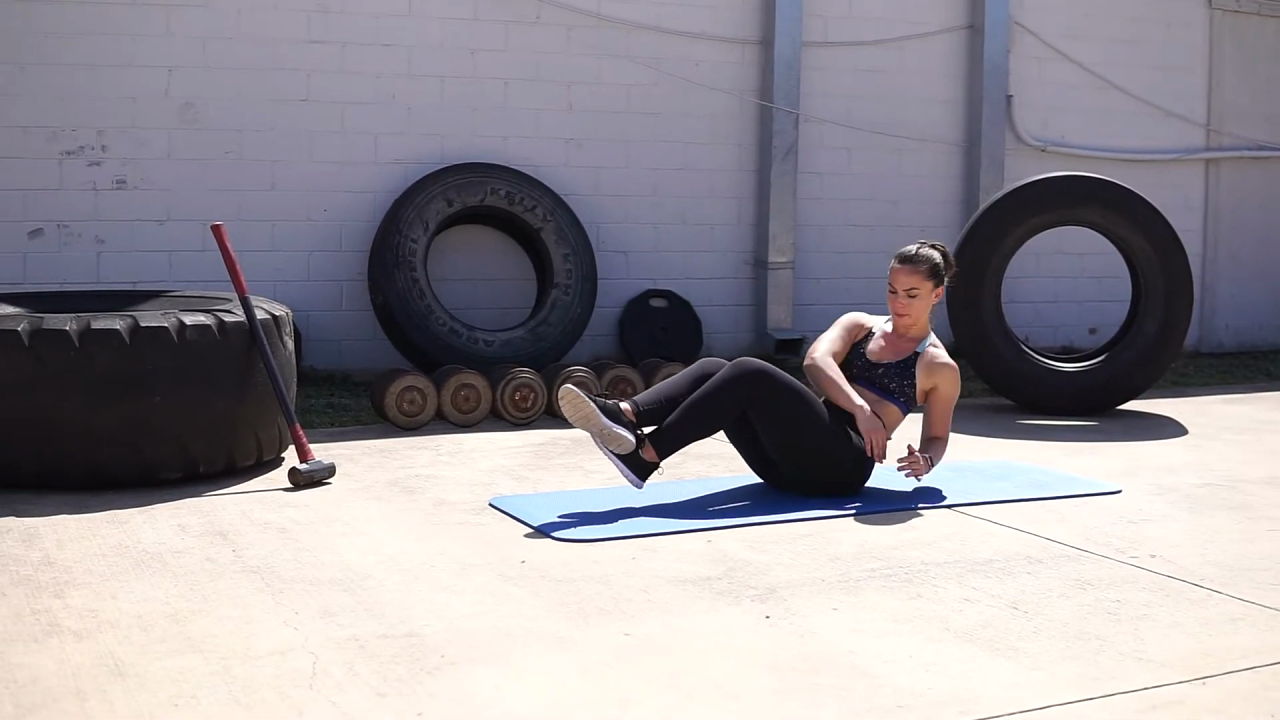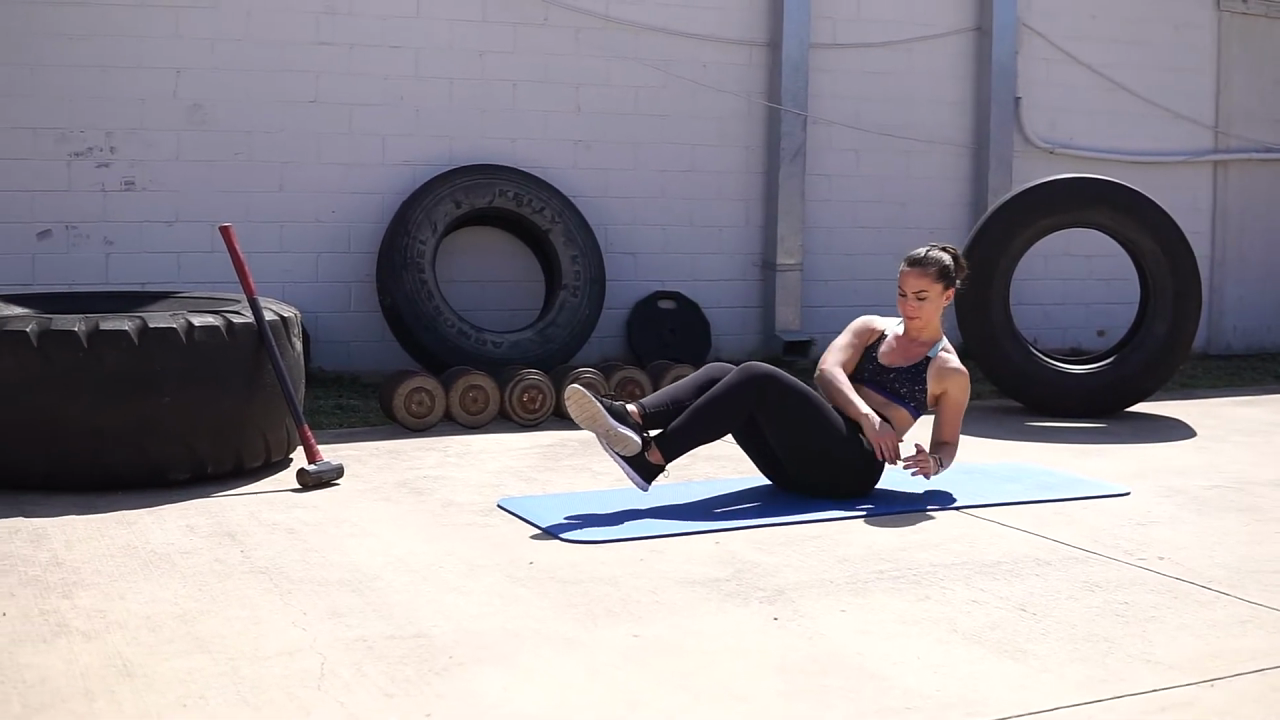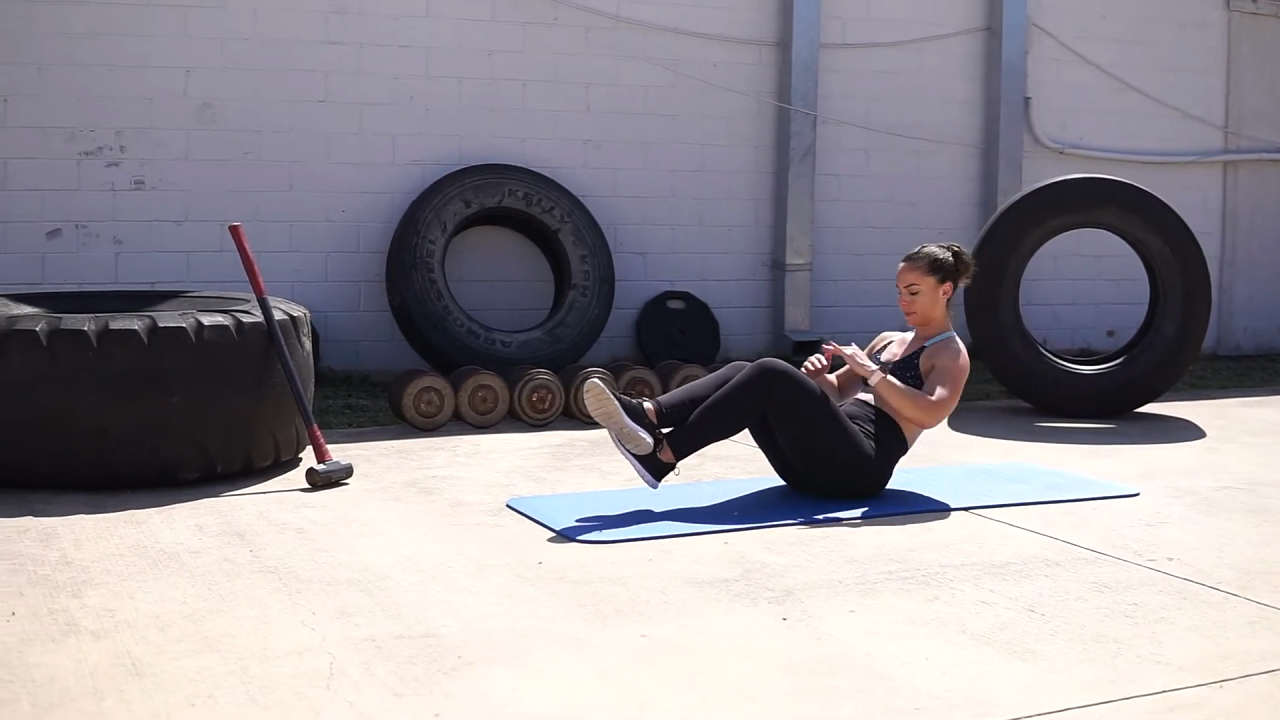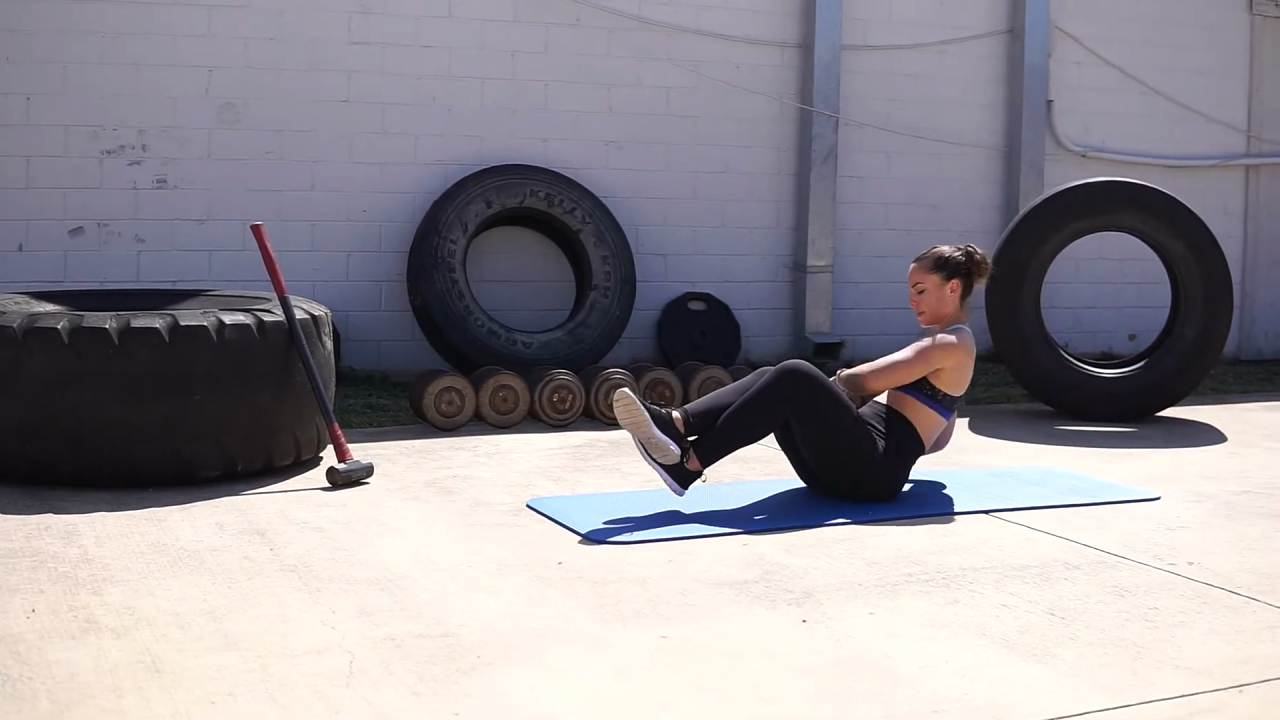
dt=0.2s
person 1, frame 1
left shoulder: (940, 367)
right shoulder: (858, 325)
left elbow: (936, 440)
right elbow: (816, 363)
left wrist: (923, 459)
right wrist: (861, 410)
left hip: (839, 463)
right hip: (792, 463)
left knee: (747, 374)
right knee: (712, 369)
left ankle: (646, 454)
right ankle: (622, 414)
person 1, frame 2
left shoulder: (950, 372)
right shoulder: (873, 328)
left elbow: (946, 447)
right elbow: (829, 370)
left wrist: (930, 462)
right wrist: (869, 417)
left hip: (849, 465)
right hip: (804, 464)
left knee: (757, 379)
right knee: (720, 374)
left ankle: (652, 456)
right ankle: (629, 416)
person 1, frame 3
left shoulder: (951, 355)
right shoulder: (893, 341)
left elbow: (929, 414)
right elbow: (836, 389)
left wrist: (873, 372)
right wrist: (819, 373)
left hip: (858, 468)
right hip: (816, 465)
left knee: (771, 374)
right knee: (741, 372)
left ankle: (663, 454)
right ankle: (645, 415)
person 1, frame 4
left shoulder: (949, 345)
right shoulder: (942, 348)
left elbow: (869, 380)
right elbow: (939, 437)
left wrist: (841, 379)
left hip: (872, 472)
right hip: (847, 466)
left knee: (795, 375)
right knee: (768, 378)
left ankle: (688, 463)
right ankle: (673, 423)
